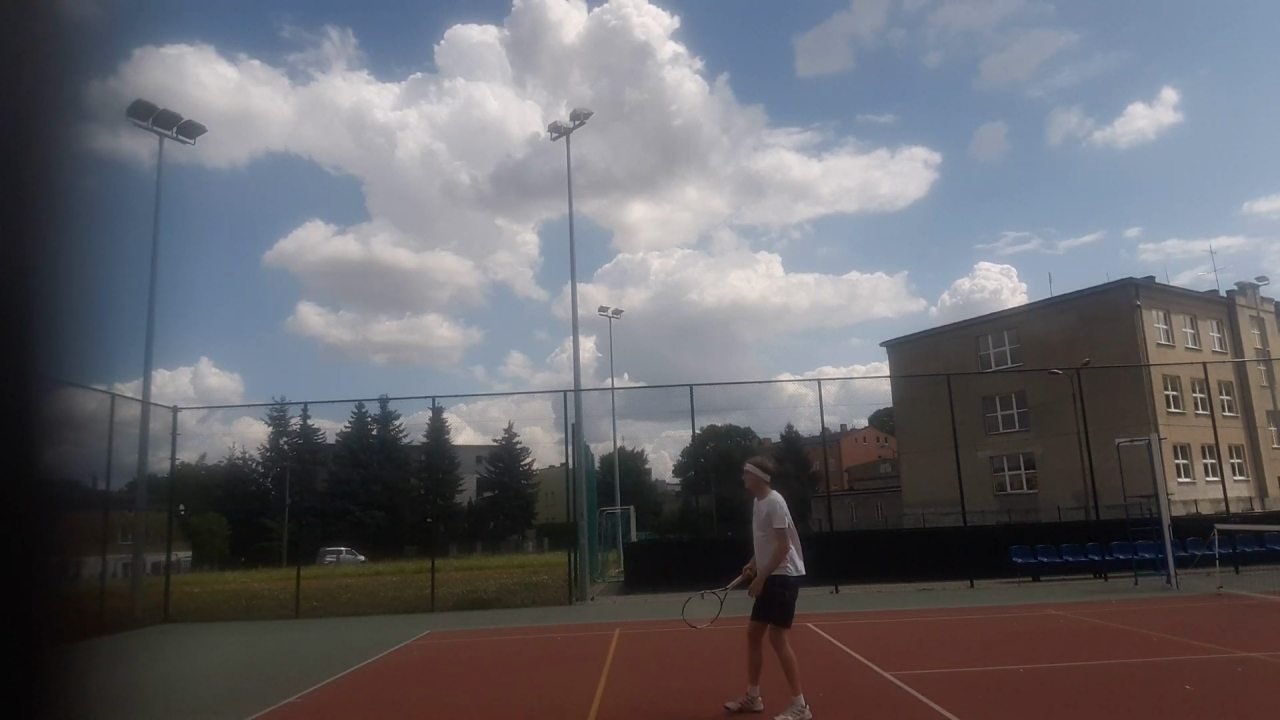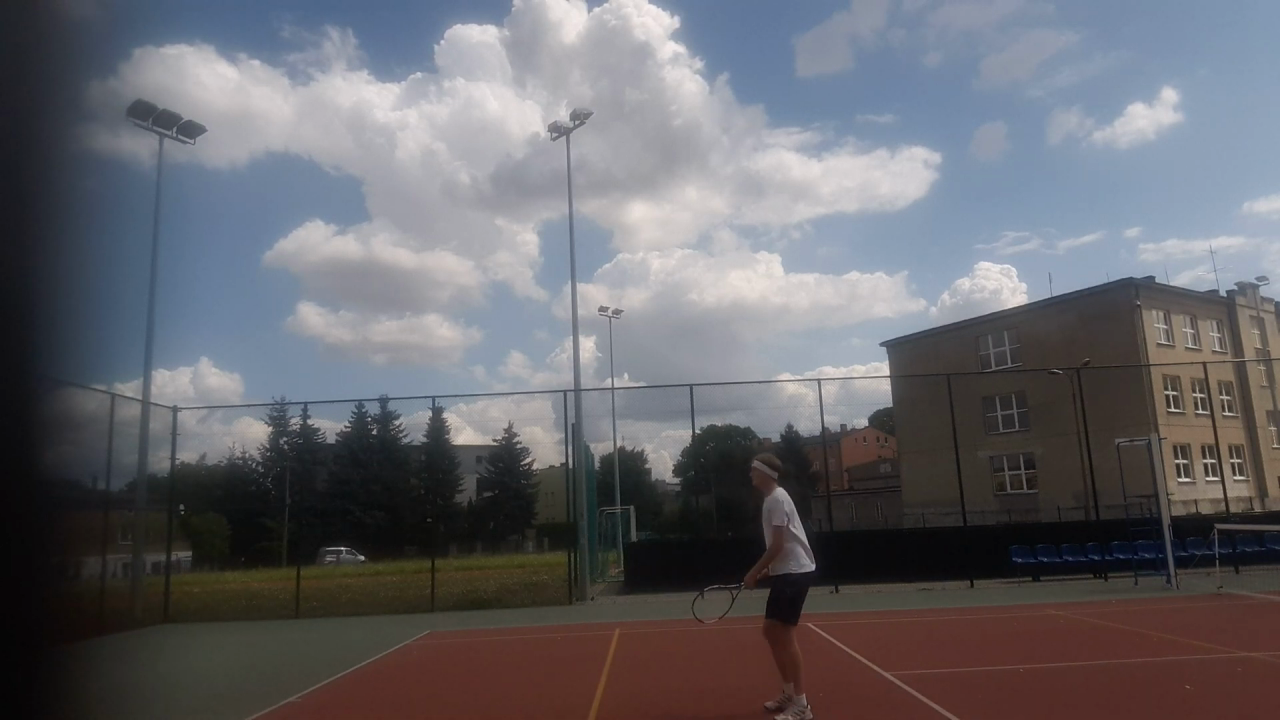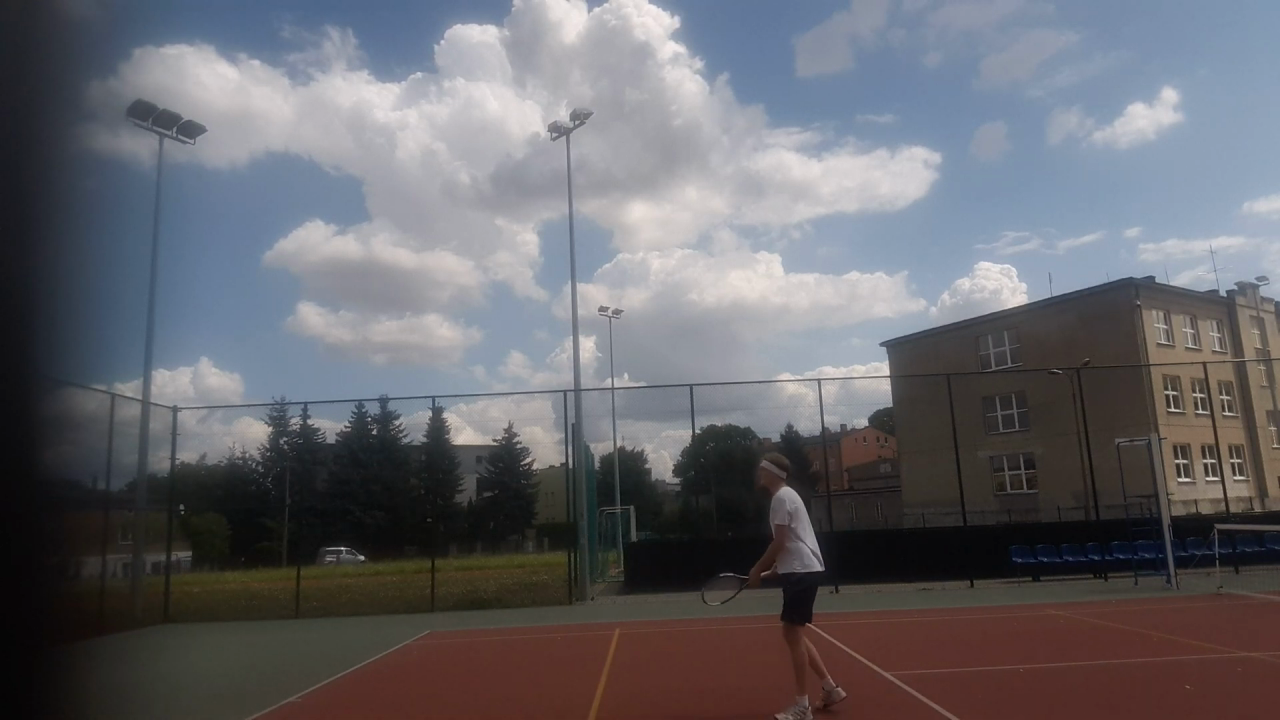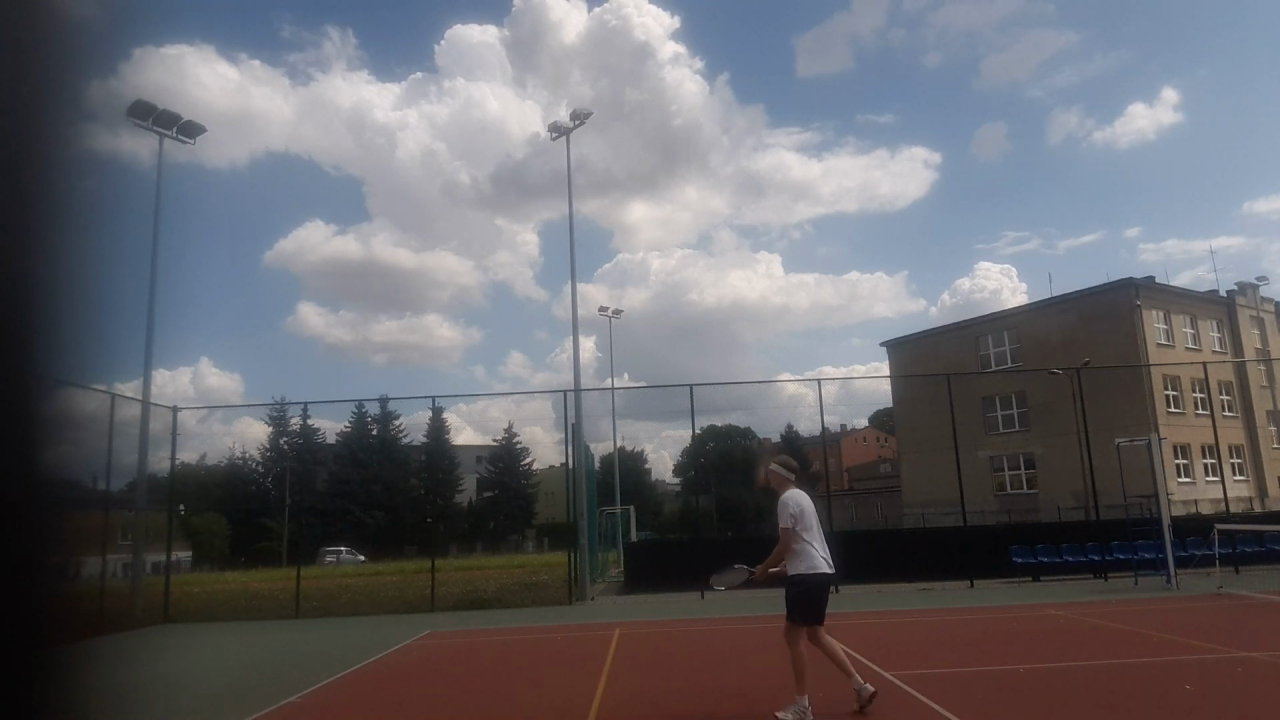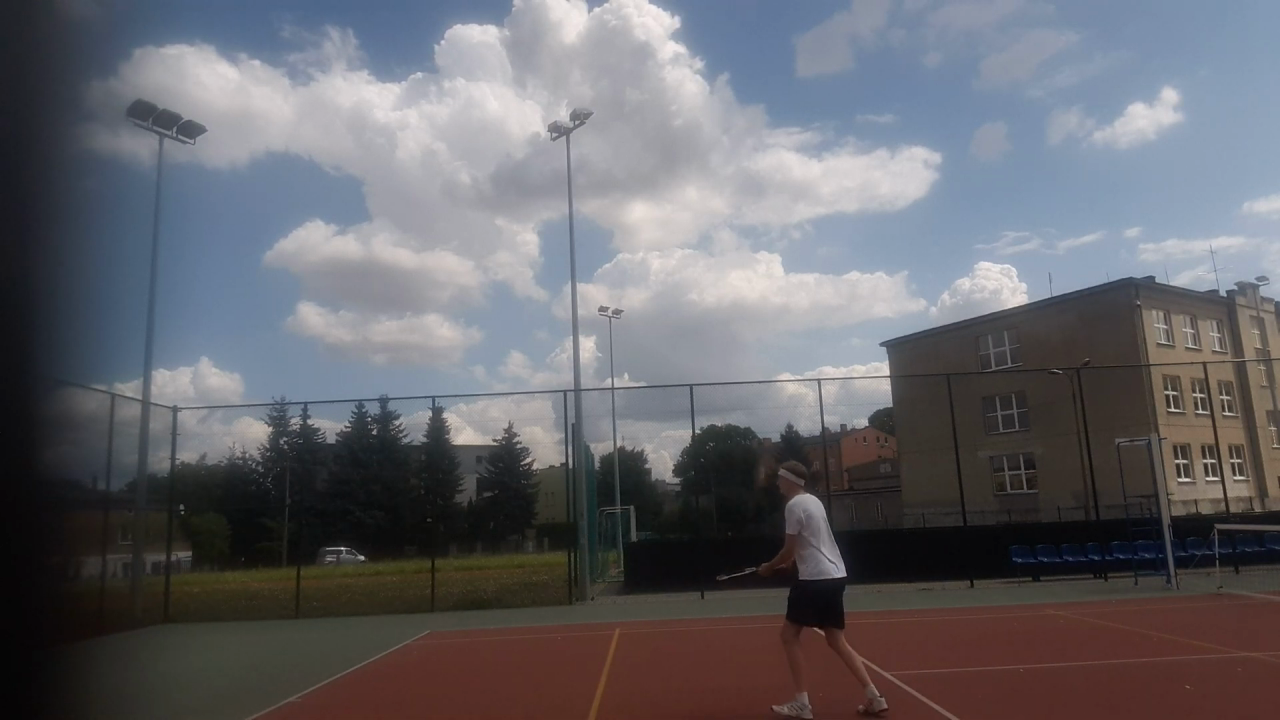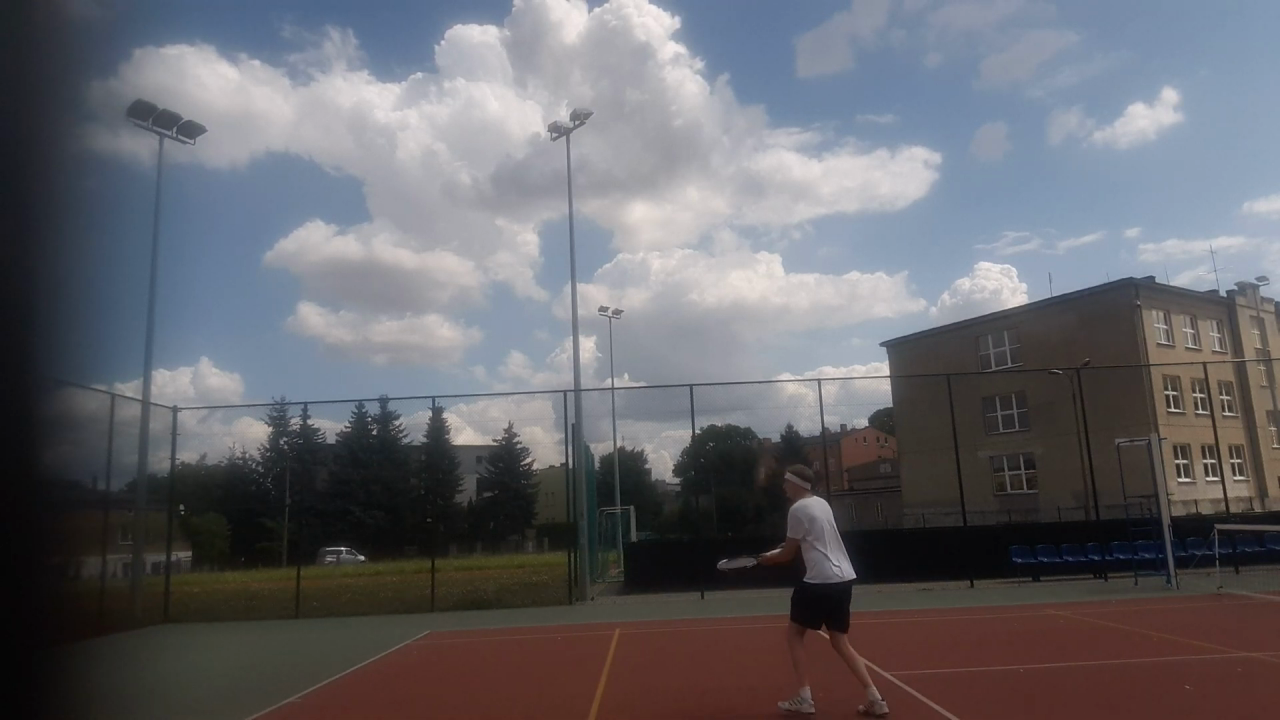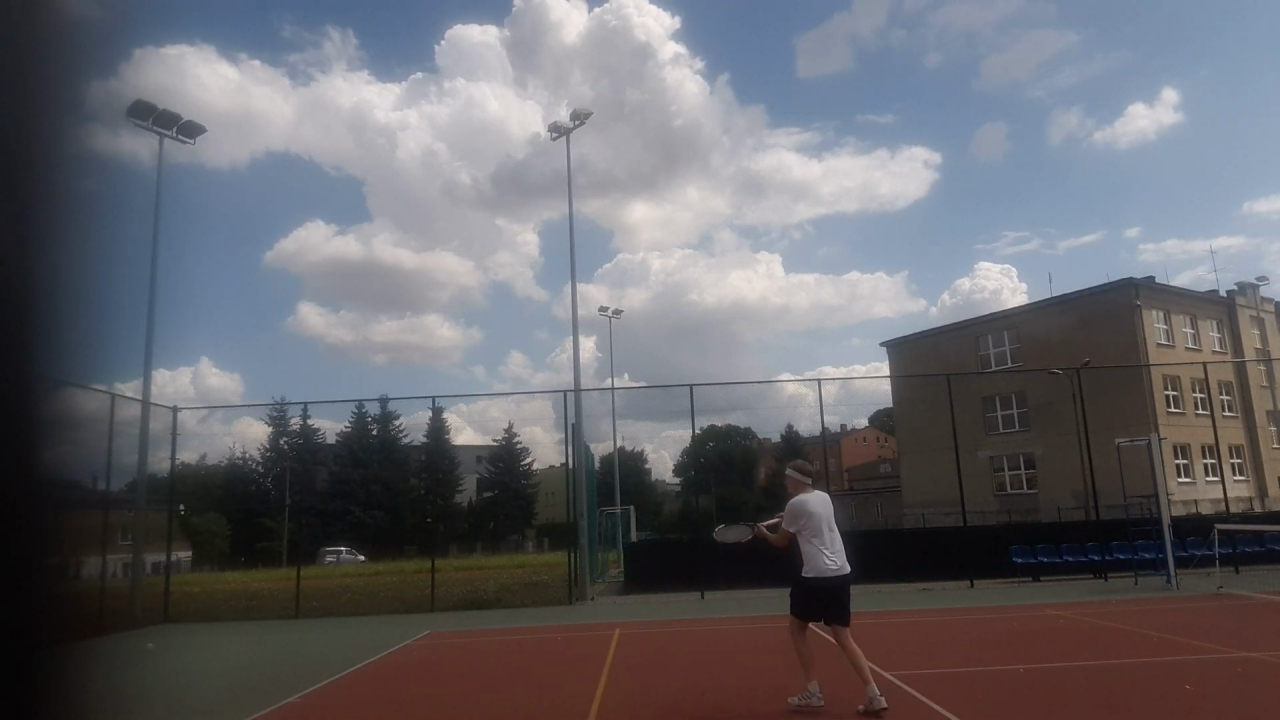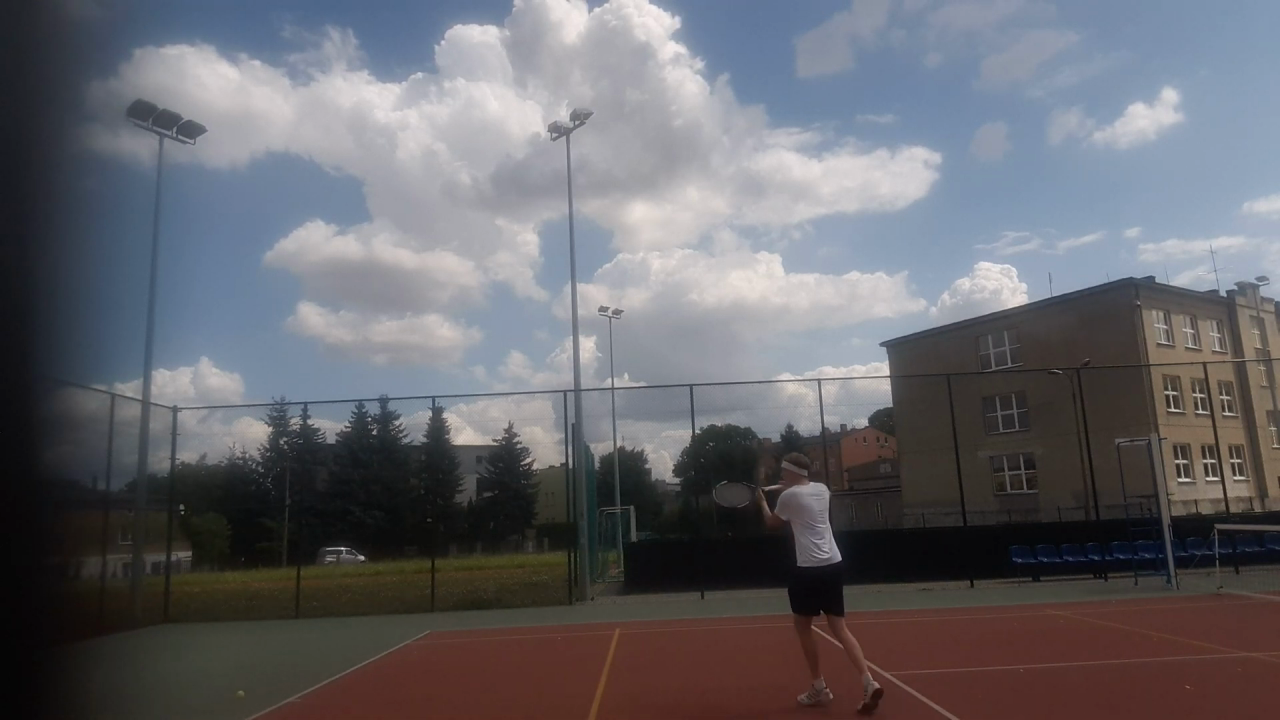
dt=0.1s
person 1, frame 1
left shoulder: (775, 502)
right shoulder: (758, 501)
left elbow: (783, 545)
left wrist: (761, 577)
right wrist: (754, 564)
left hip: (784, 578)
right hip: (768, 577)
left knee: (778, 638)
right knee: (754, 633)
right ankle: (751, 696)
person 1, frame 2
left shoulder: (775, 500)
right shoulder: (773, 497)
left elbow: (778, 544)
left wrist: (756, 572)
right wrist: (763, 569)
left hip: (793, 573)
right hip: (788, 572)
left knee: (782, 634)
right knee: (771, 631)
right ankle: (788, 691)
person 1, frame 3
left shoulder: (781, 498)
right shoulder: (786, 495)
left elbow: (779, 543)
left wrist: (757, 570)
right wrist: (774, 569)
left hip: (801, 573)
right hip: (801, 571)
left knee: (793, 636)
right knee: (793, 634)
right ankle: (829, 688)
person 1, frame 4
left shoulder: (786, 500)
right shoulder: (800, 496)
left elbow: (784, 544)
left wrist: (764, 568)
right wrist: (782, 567)
left hip: (805, 574)
right hip: (821, 572)
left knee: (793, 637)
right knee: (816, 636)
right ankle: (860, 686)
person 1, frame 5
left shoulder: (794, 505)
right shoulder: (812, 501)
left elbow: (790, 550)
left wrist: (769, 567)
right wrist: (783, 565)
left hip: (815, 580)
right hip: (835, 576)
left knee: (789, 636)
right knee: (837, 642)
right ankle: (874, 697)
person 1, frame 6
left shoulder: (798, 510)
right shoulder: (821, 504)
left elbow: (789, 553)
left wrist: (768, 559)
left hip: (819, 583)
right hip: (843, 580)
left knee: (794, 634)
right knee: (841, 643)
left ankle: (804, 697)
right ankle: (875, 699)
person 1, frame 7
left shoulder: (795, 505)
right shoulder: (824, 498)
left elbow: (781, 541)
left wrist: (764, 533)
left hip: (815, 577)
right hip: (840, 574)
left knee: (797, 630)
right knee: (843, 637)
left ankle: (812, 692)
right ankle: (874, 696)
person 1, frame 8
left shoulder: (788, 496)
right shoulder: (820, 489)
left elbow: (772, 523)
left wrist: (761, 503)
right wrist: (788, 484)
left hip: (809, 568)
right hip: (834, 565)
left knee: (803, 627)
right knee: (839, 628)
left ankle: (819, 688)
right ankle: (869, 682)
